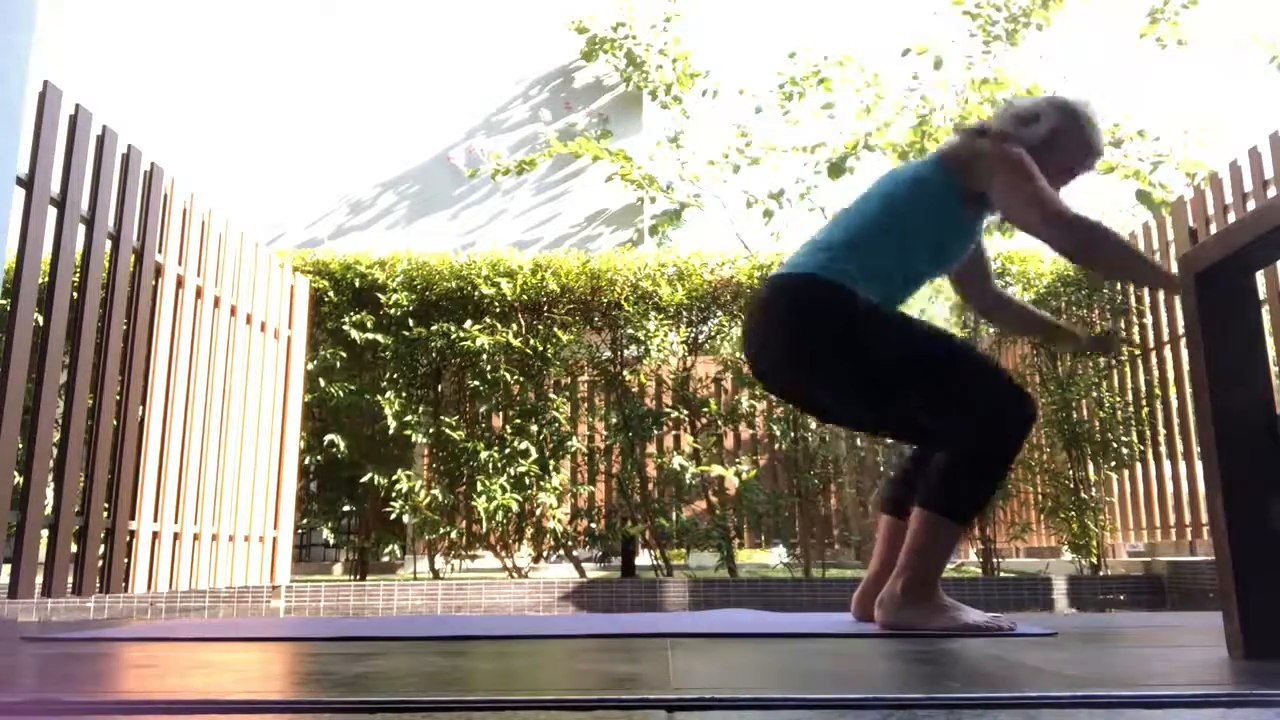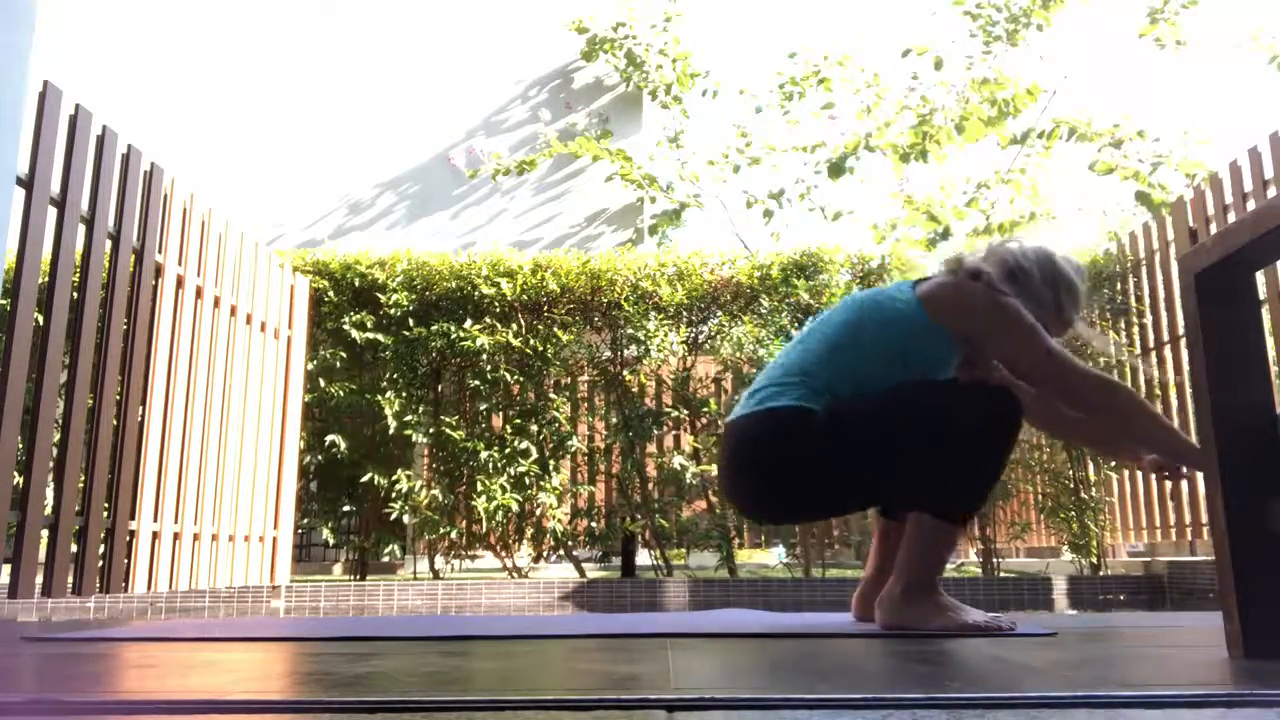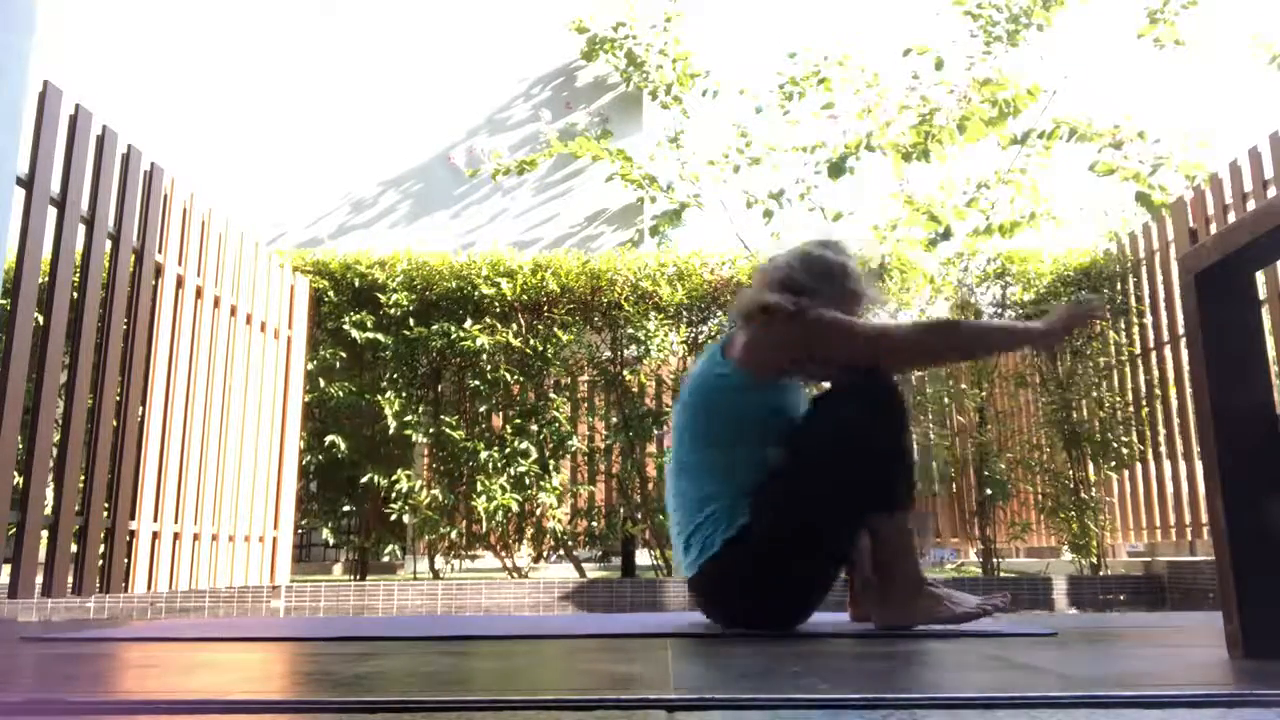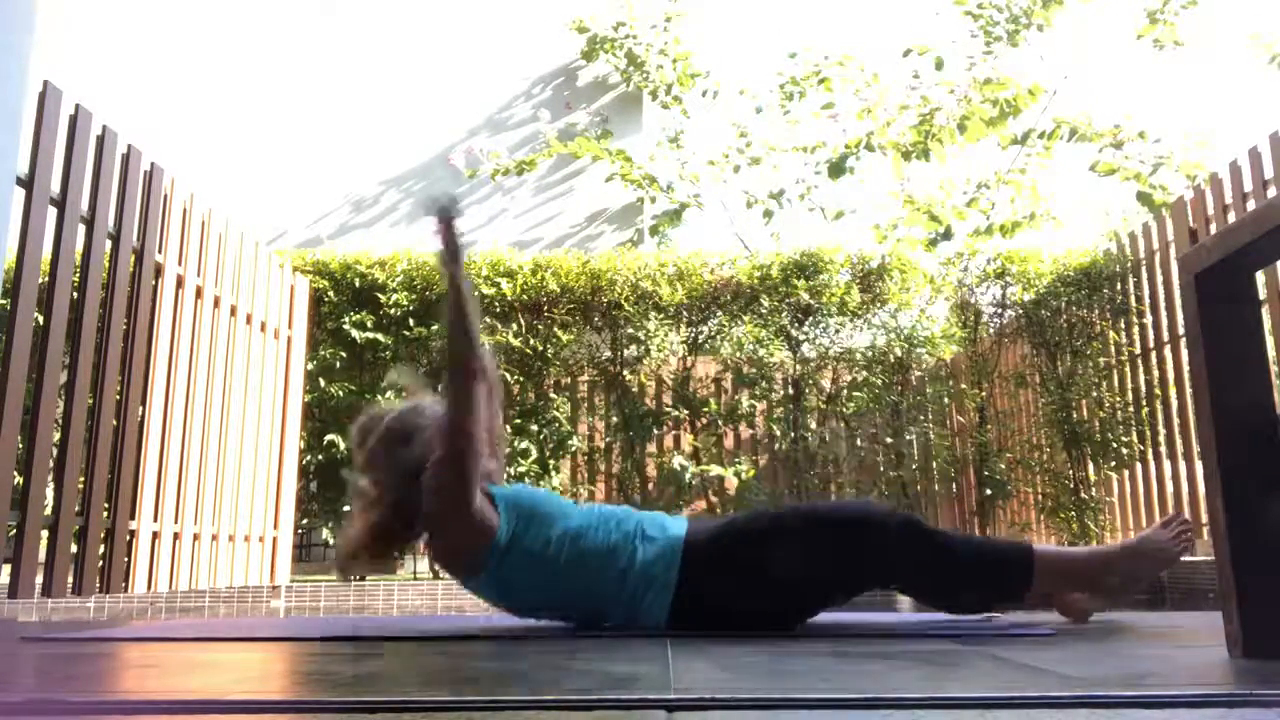
dt=0.5s
person 1, frame 1
left shoulder: (962, 197)
right shoulder: (993, 158)
left elbow: (987, 302)
right elbow: (1074, 235)
left wrist: (1076, 338)
right wrist: (1171, 281)
left hip: (787, 328)
right hip: (810, 317)
left knee: (956, 422)
right knee: (1001, 410)
left ankle: (882, 587)
right ankle: (912, 596)
person 1, frame 2
left shoulder: (953, 319)
right shoulder: (973, 300)
left elbow: (1034, 402)
right elbow: (1090, 393)
left wrist: (1139, 455)
right wrist: (1196, 454)
left hip: (764, 450)
right hip: (779, 451)
left knee: (938, 429)
right knee: (987, 415)
left ankle: (879, 588)
right ankle: (911, 597)
person 1, frame 3
left shoulder: (766, 353)
right shoulder: (781, 330)
left elbow: (891, 353)
right elbow: (916, 345)
right wrist: (1041, 332)
left hip: (748, 578)
right hip: (760, 582)
right knee: (874, 398)
left ankle: (873, 592)
right ankle: (900, 594)
person 1, frame 4
left shoulder: (469, 511)
right shoulder: (455, 518)
left elbow: (483, 394)
right elbow: (469, 391)
right wrist: (453, 268)
left hip: (682, 559)
right hip: (691, 591)
left knee: (867, 529)
right knee: (883, 540)
left ankle: (1052, 584)
right ankle: (1097, 570)
